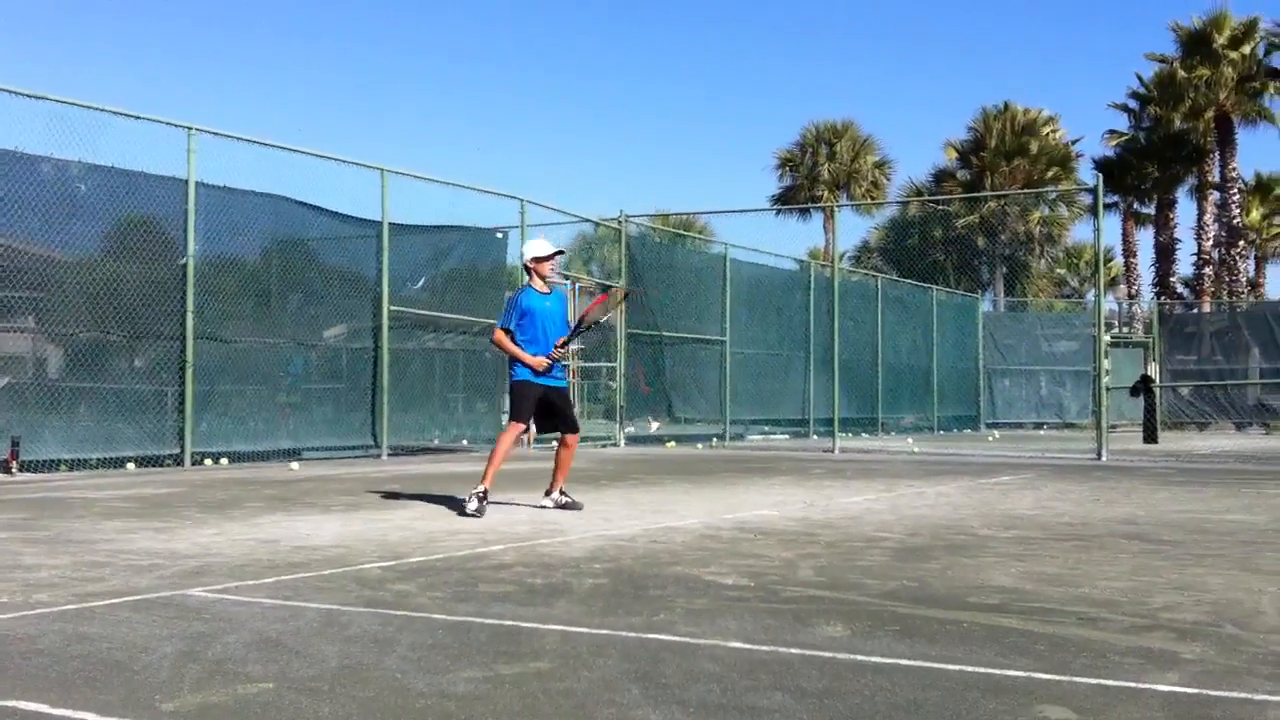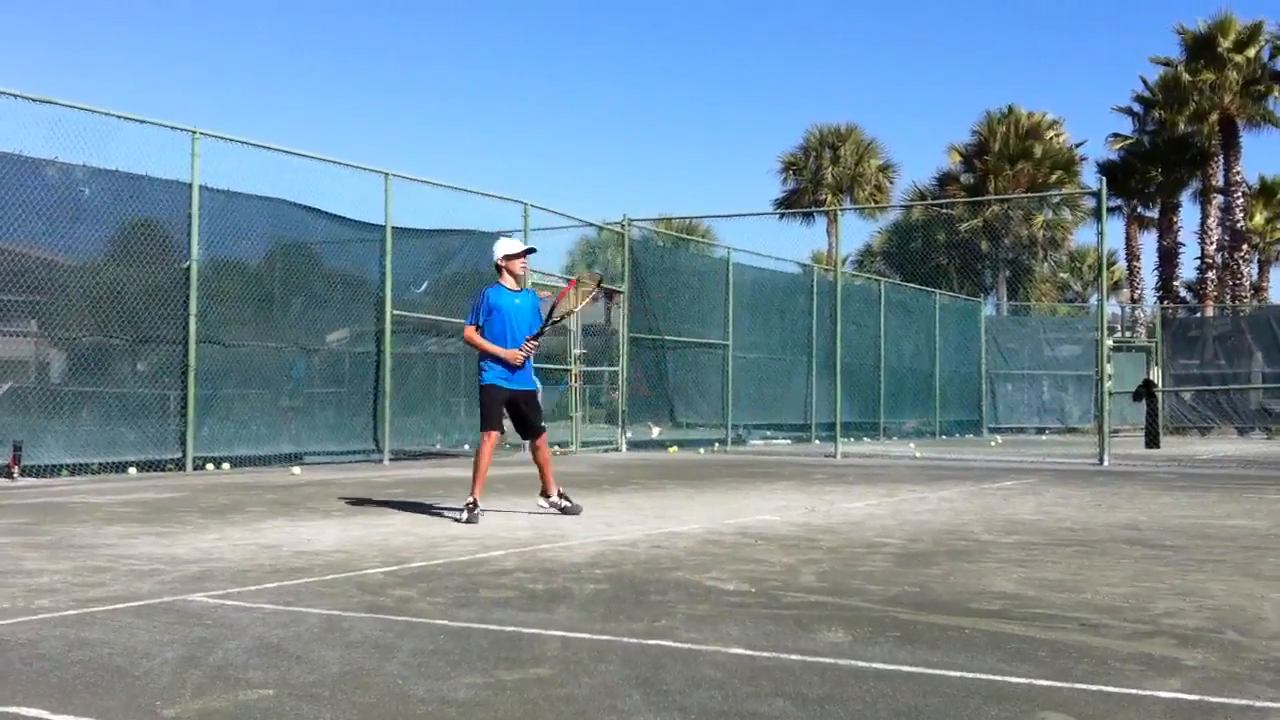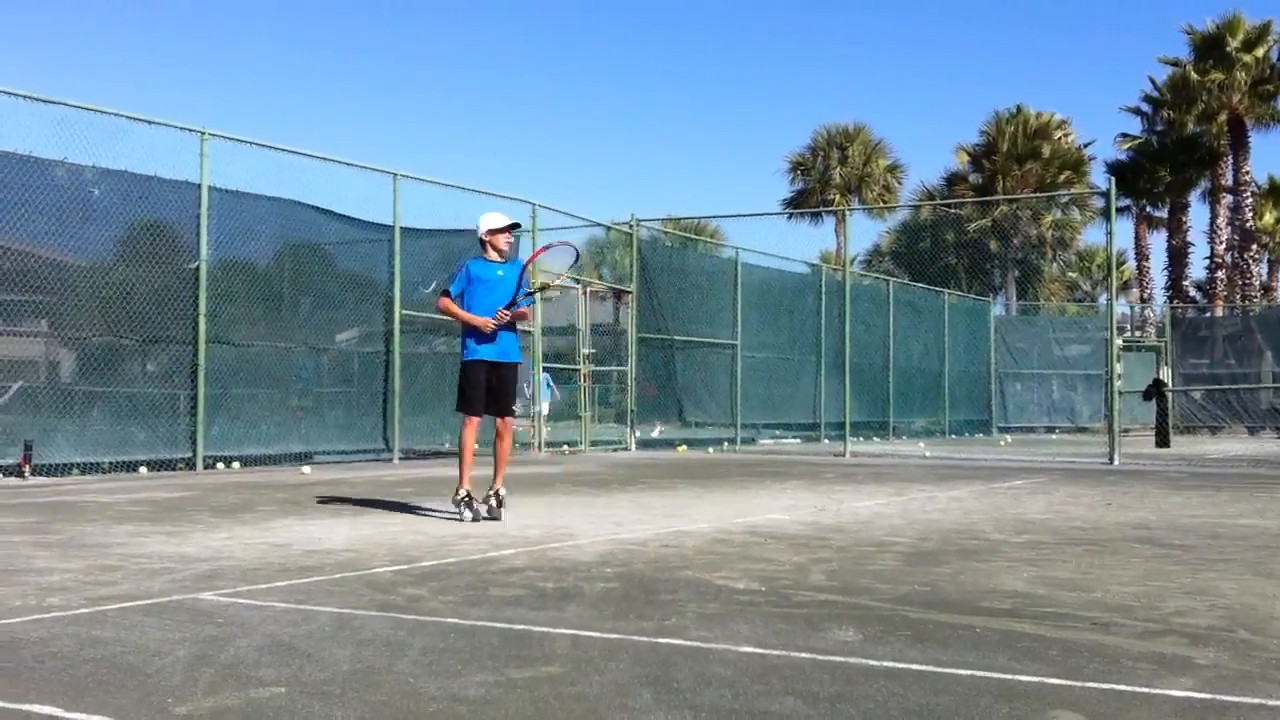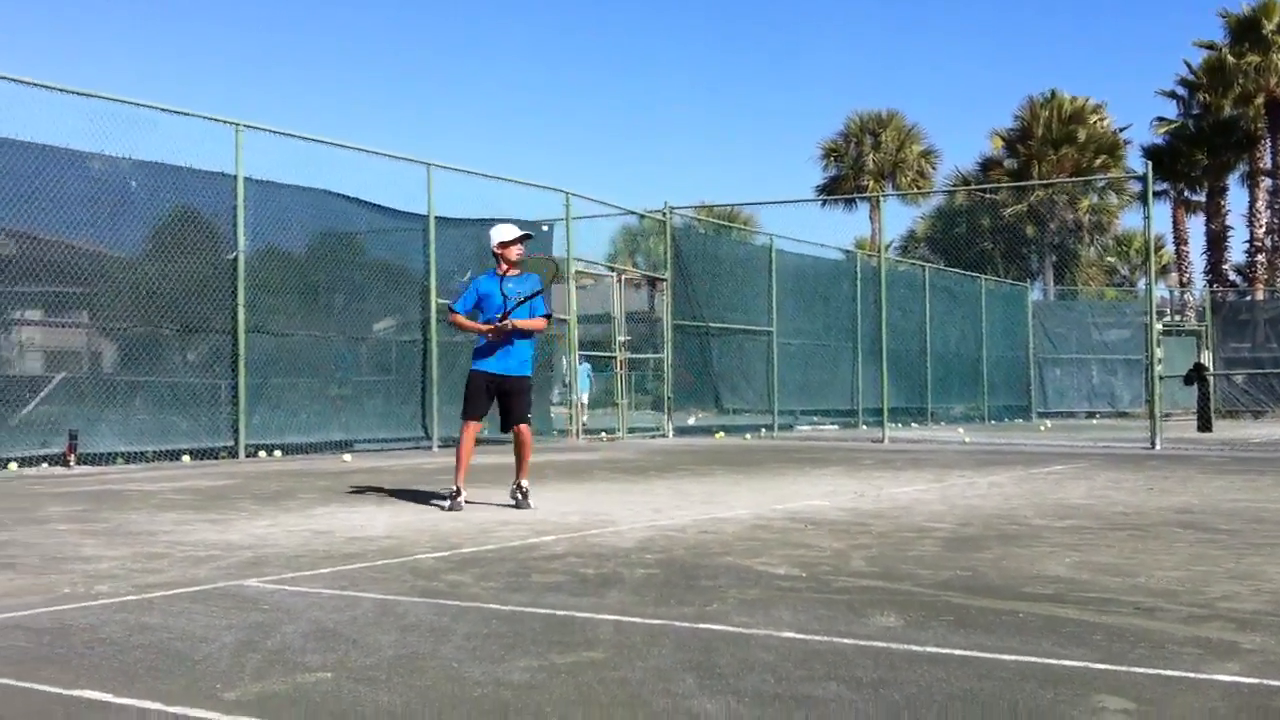
dt=0.2s
person 1, frame 1
left shoulder: (560, 298)
right shoulder: (521, 297)
right elbow: (498, 336)
left wrist: (560, 350)
right wrist: (529, 359)
left hip: (555, 377)
right hip: (525, 374)
left knee: (571, 434)
right knee: (516, 426)
left ankle: (555, 492)
right ankle: (482, 490)
person 1, frame 2
left shoulder: (531, 298)
right shoulder: (489, 295)
right elbow: (469, 334)
left wrist: (532, 347)
right wrist: (503, 353)
left hip: (524, 380)
right hip: (494, 378)
left knee: (539, 439)
right knee: (491, 435)
left ankle: (551, 494)
right ankle: (473, 500)
person 1, frame 3
left shoulder: (517, 269)
right shoulder: (470, 268)
left elbow: (525, 313)
right elbow: (444, 302)
left wrist: (513, 316)
right wrist: (477, 320)
left hip: (508, 355)
right hip: (477, 354)
left knee: (505, 423)
right knee: (472, 420)
left ankle: (496, 491)
right ankle: (464, 492)
person 1, frame 4
left shoulder: (532, 281)
right shoulder: (482, 283)
left elbow: (542, 322)
right elbow: (455, 316)
left wrist: (514, 324)
right wrist: (483, 328)
left hip: (517, 368)
right hip: (484, 364)
left knee: (522, 429)
right knee: (471, 425)
left ankle: (521, 485)
right ankle: (458, 489)
